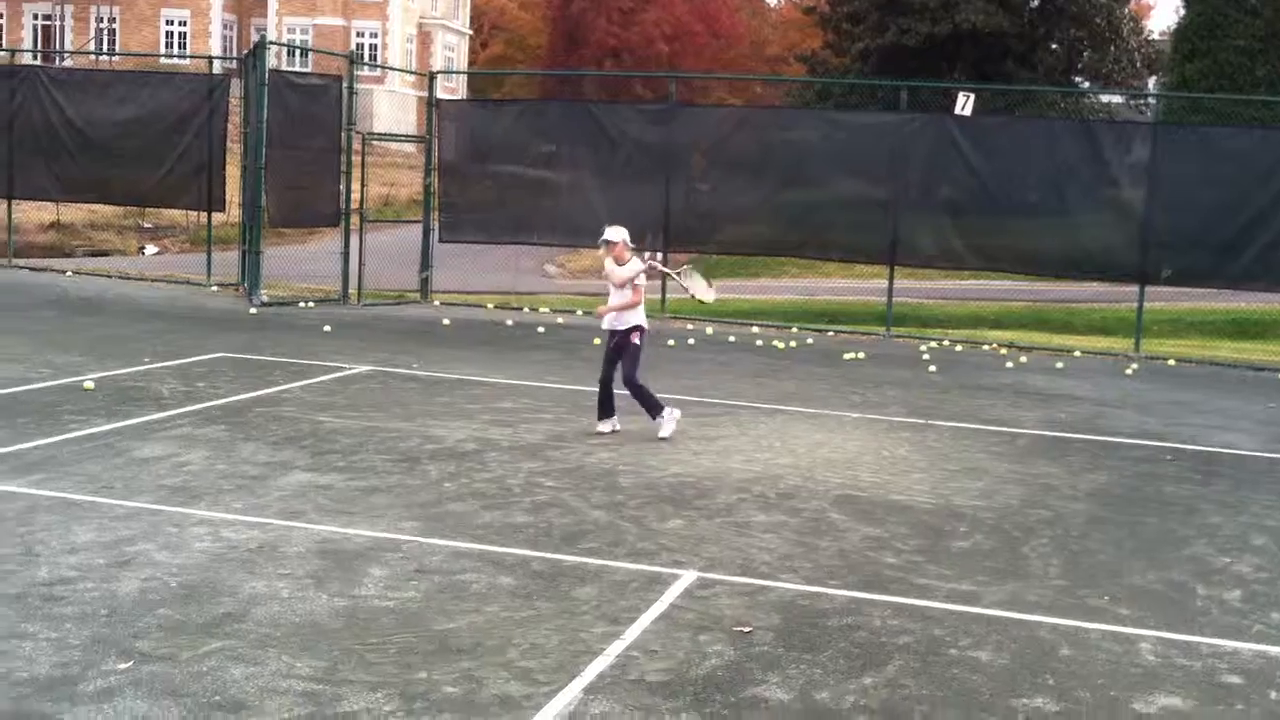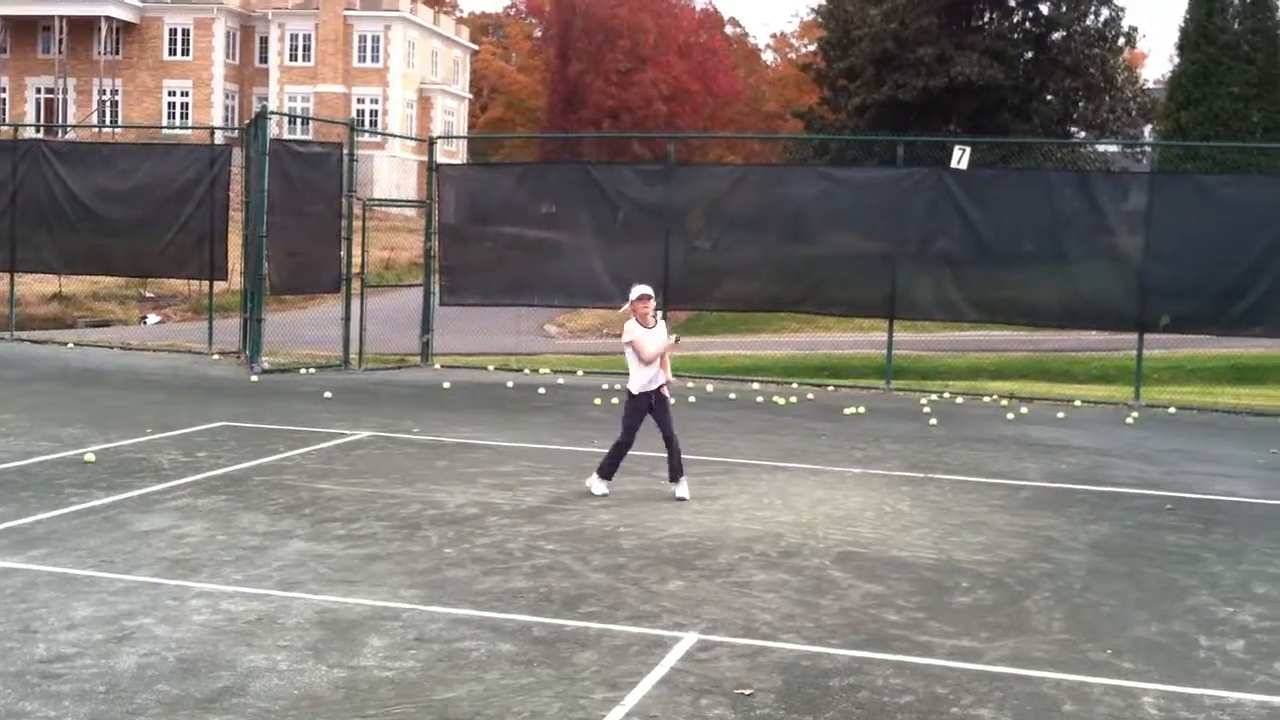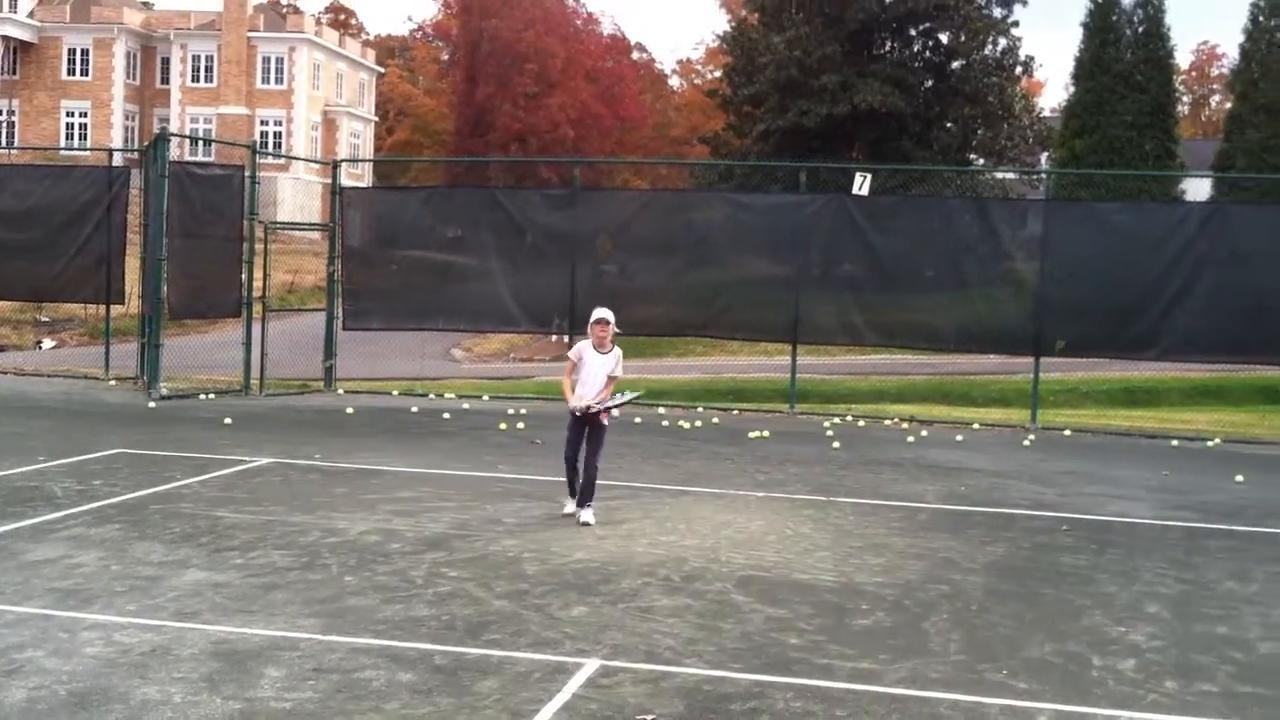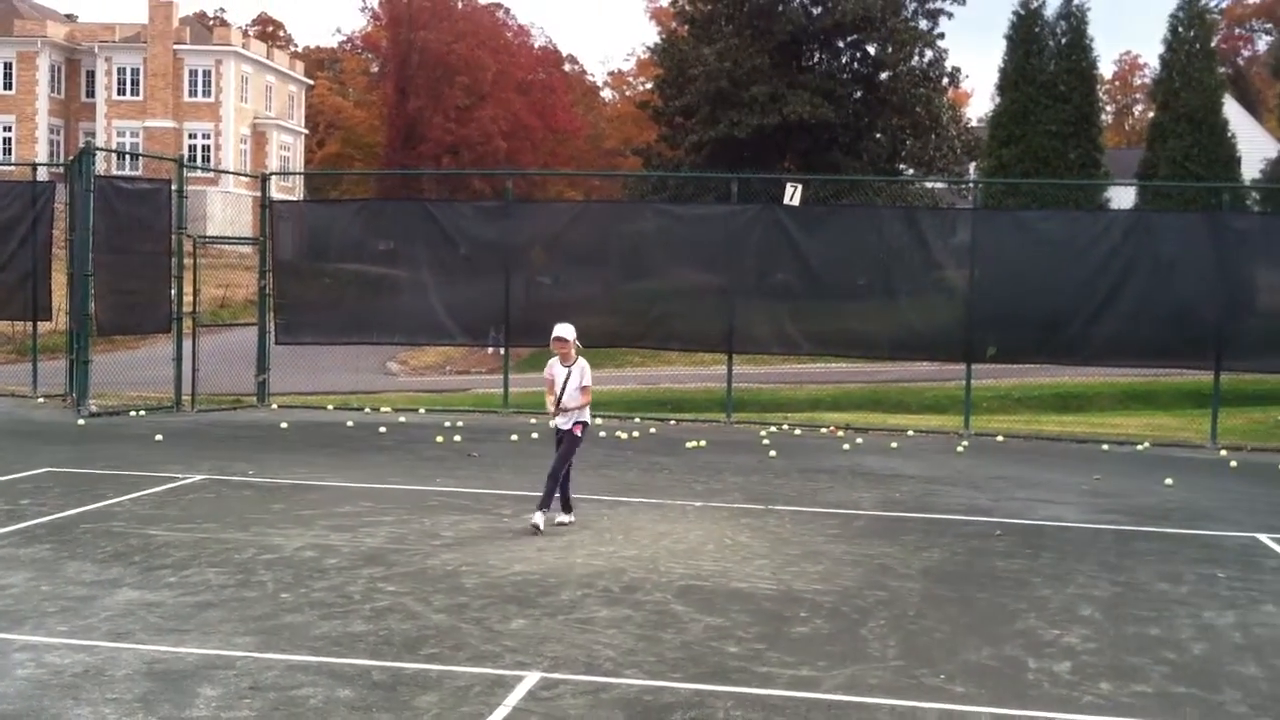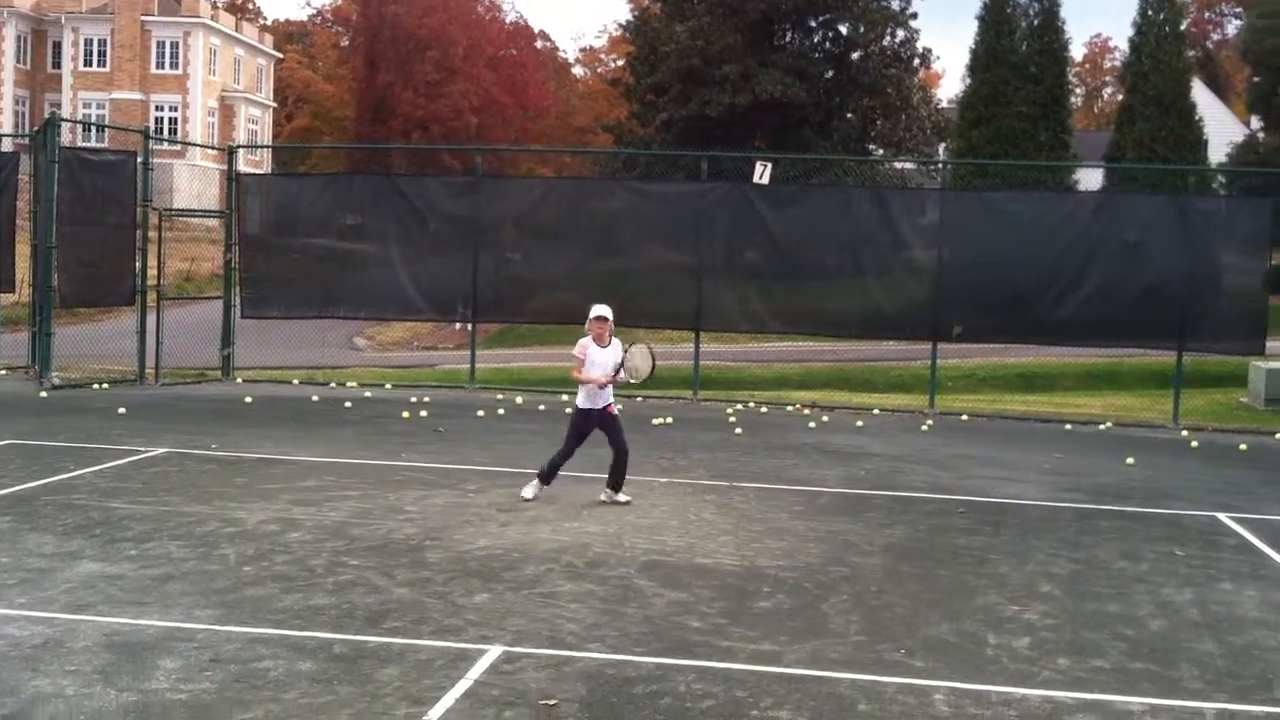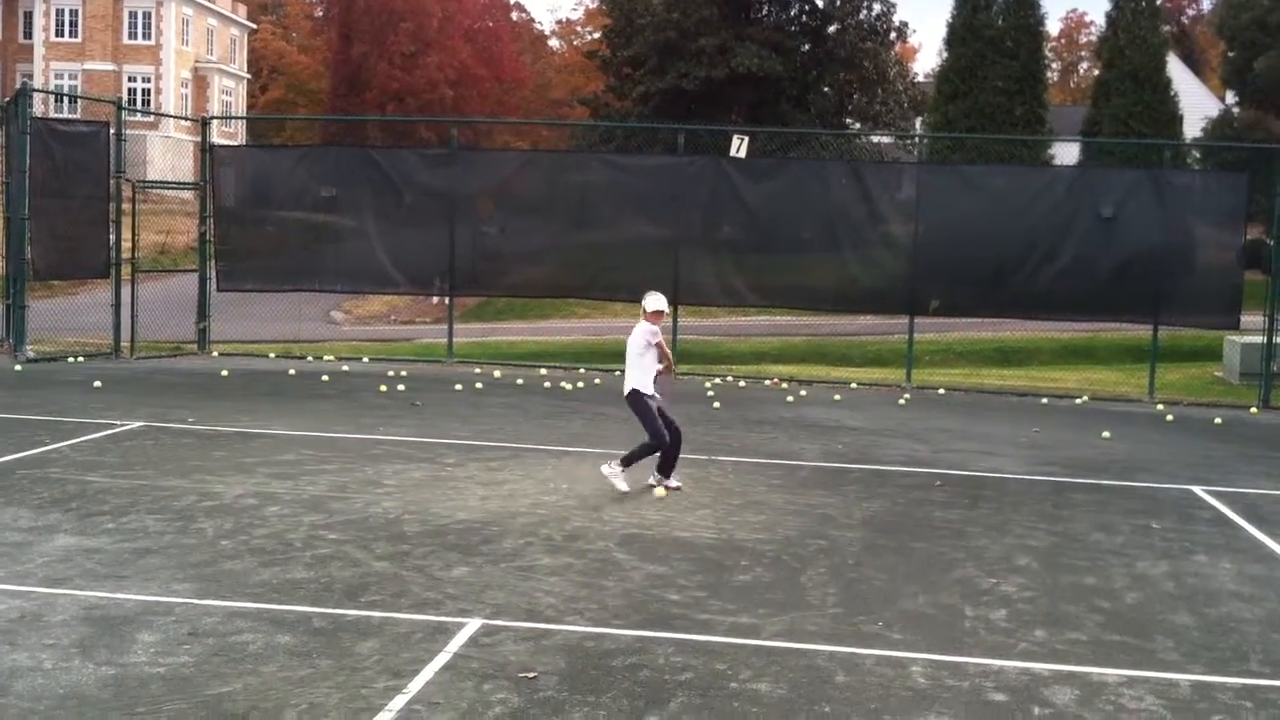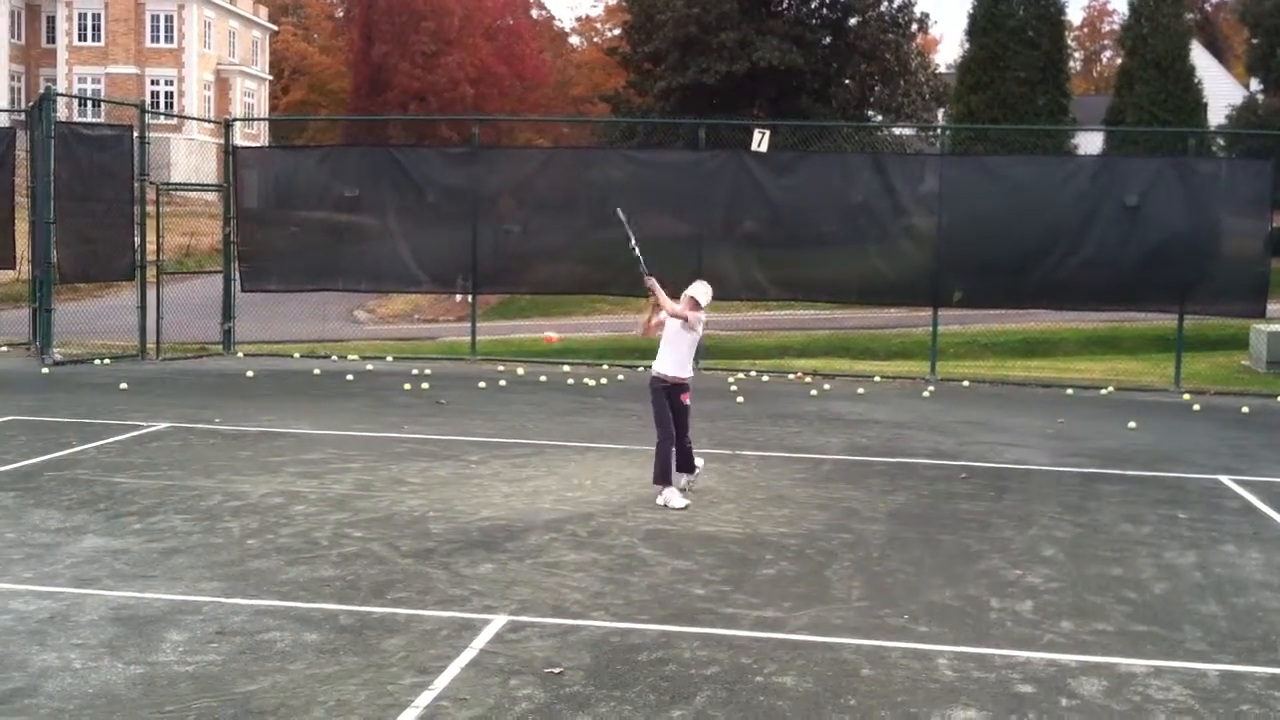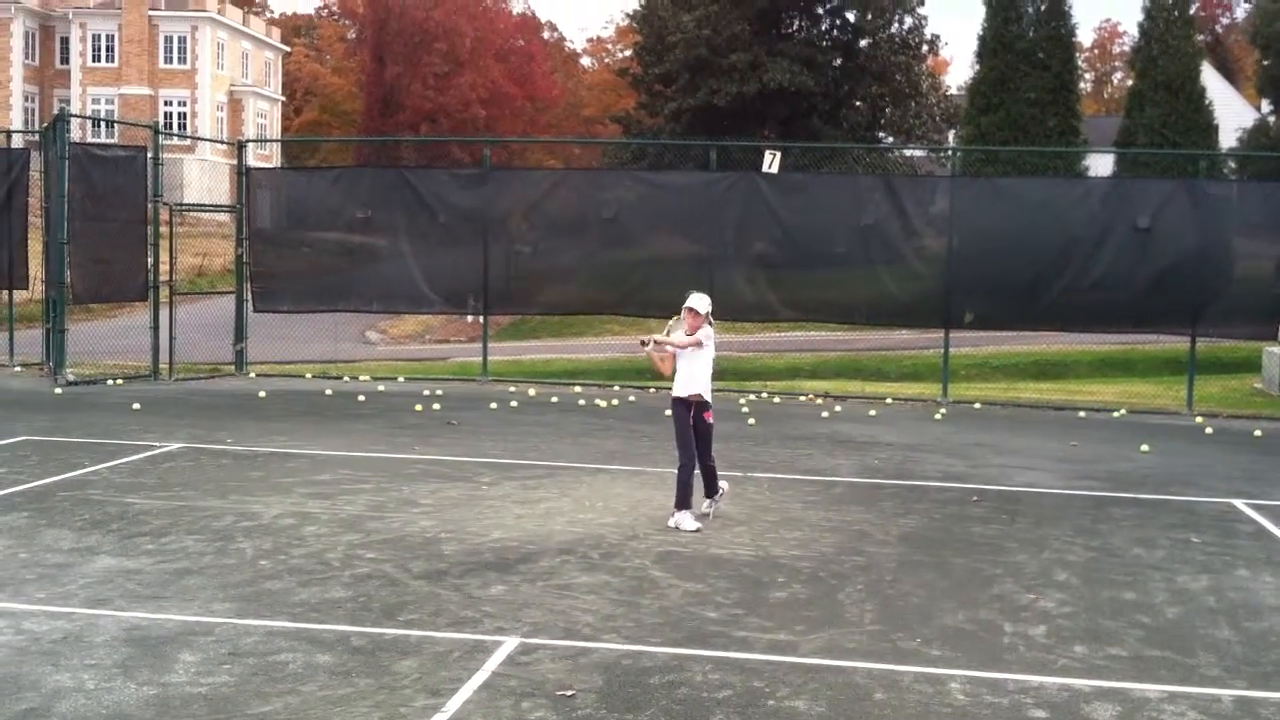
dt=0.5s
person 1, frame 1
left shoulder: (635, 265)
right shoulder: (610, 264)
left elbow: (637, 300)
right elbow: (619, 281)
left wrist: (608, 308)
right wrist: (642, 270)
left hip: (634, 328)
right hip: (615, 328)
left knee: (630, 379)
right knee: (605, 378)
left ankle: (665, 414)
right ankle: (608, 419)
person 1, frame 2
left shoulder: (661, 325)
right shoulder: (630, 327)
left elbow: (664, 356)
right elbow: (646, 358)
left wrist: (666, 374)
right wrist: (668, 344)
left hip: (659, 389)
right hip: (638, 391)
left knee: (670, 436)
right knee: (625, 439)
left ankle: (678, 481)
right ankle: (599, 478)
person 1, frame 3
left shoulder: (616, 353)
right shoulder: (581, 347)
left elbow: (610, 387)
right elbow: (566, 376)
left wrist: (592, 404)
right wrist: (570, 400)
left hip: (599, 411)
right hip: (578, 410)
left knee: (591, 461)
right knee: (570, 456)
left ankle: (585, 506)
right ankle: (574, 497)
person 1, frame 4
left shoulder: (582, 365)
right shoulder: (552, 364)
left elbow: (587, 398)
right elbow: (550, 393)
left wrist: (569, 407)
right wrist: (551, 407)
left hip: (578, 422)
right hip: (560, 423)
left knee: (557, 468)
right knee: (561, 469)
left ankle: (542, 512)
right ankle: (567, 511)
person 1, frame 5
left shoulder: (616, 344)
right shoulder: (584, 344)
left elbow: (619, 372)
right elbow: (575, 374)
left wrist: (618, 378)
right wrist: (594, 379)
left hip: (605, 404)
right hip: (584, 405)
left knee: (621, 449)
right knee: (567, 450)
left ankle: (613, 490)
right ankle: (540, 481)
person 1, frame 6
left shoulder: (644, 330)
right shoulder: (649, 329)
right elbow: (666, 356)
left wrist: (658, 369)
right wrist: (669, 368)
left hip: (647, 392)
right hip: (637, 392)
left knee: (674, 434)
right knee: (659, 439)
left ankle: (662, 476)
right ankle: (618, 467)
person 1, frame 7
left shoulder: (698, 317)
right shoulder: (668, 314)
left elbow: (674, 311)
right elbow: (647, 333)
left wrist: (657, 288)
right wrist: (654, 308)
left hip: (680, 384)
right hip: (660, 380)
left knee: (681, 436)
right knee: (666, 436)
left ankle: (688, 469)
right ankle: (666, 489)
person 1, frame 8
left shoulder: (706, 332)
right shoulder: (675, 338)
left elbow: (684, 343)
right elbow: (667, 372)
left wrist: (659, 339)
right wrist: (652, 352)
left hip: (702, 402)
right hip: (680, 401)
left knee: (705, 457)
right knee: (687, 458)
left ankle: (714, 492)
right ankle: (681, 512)
